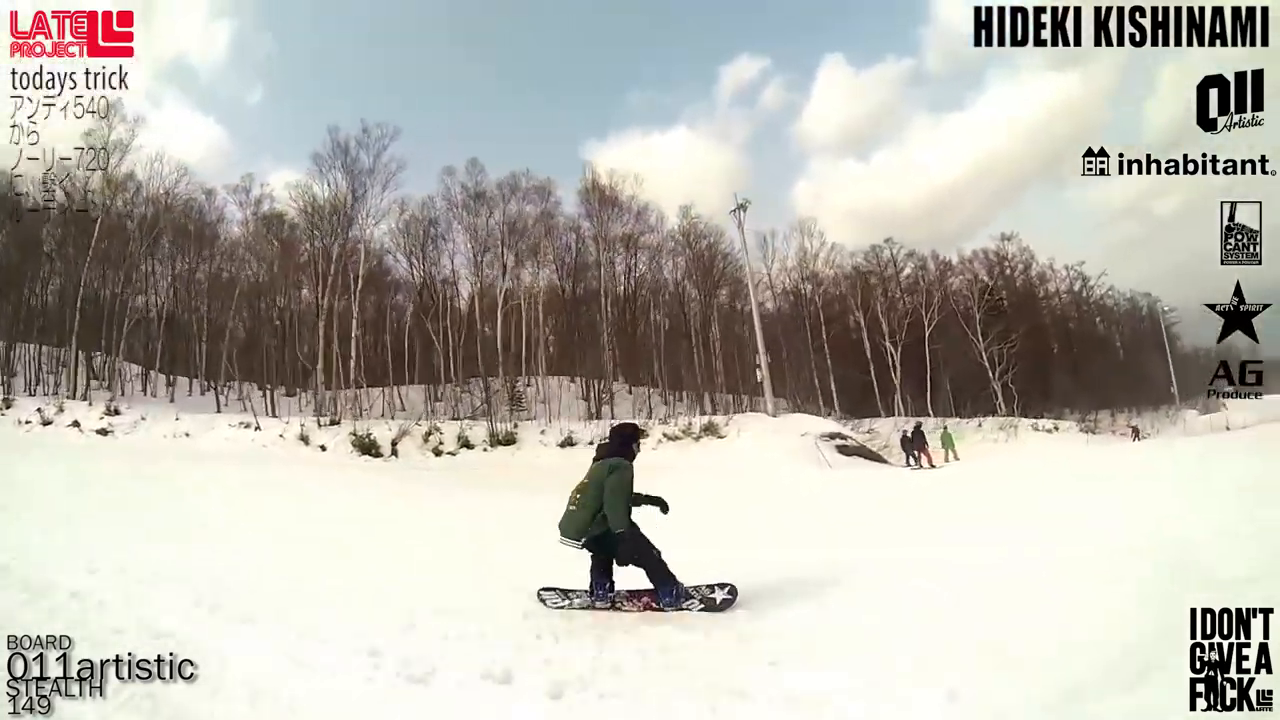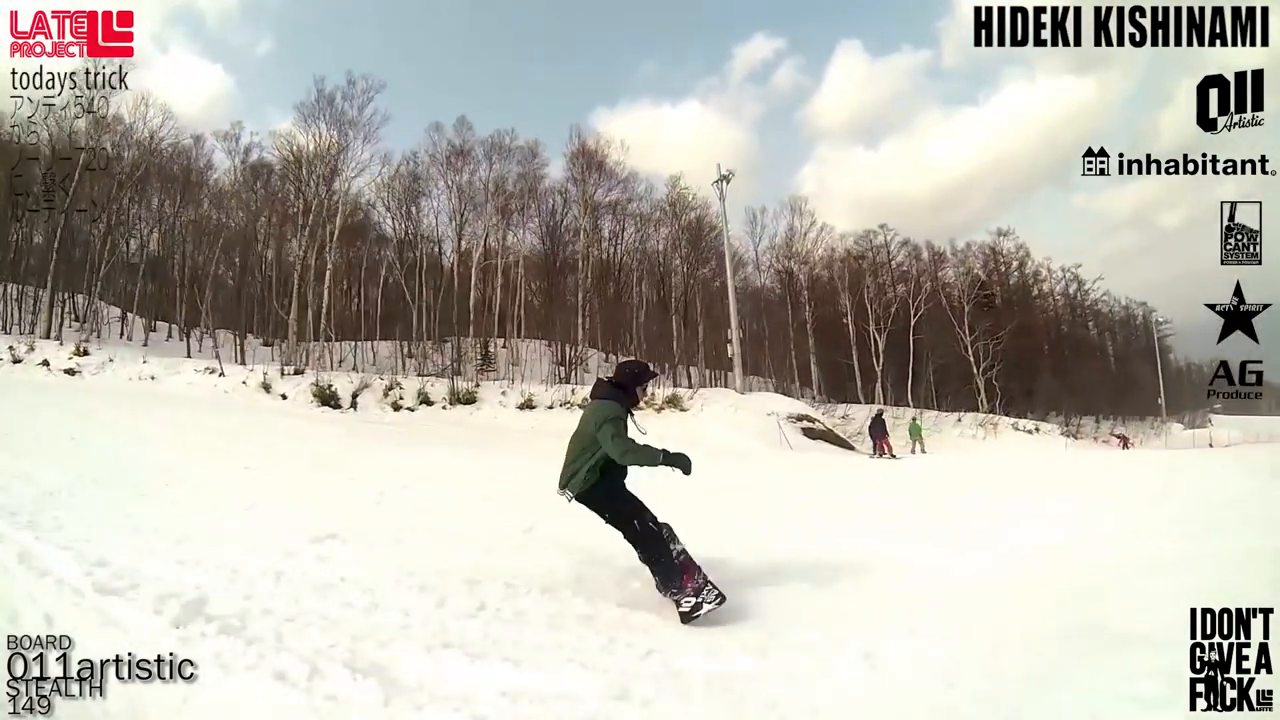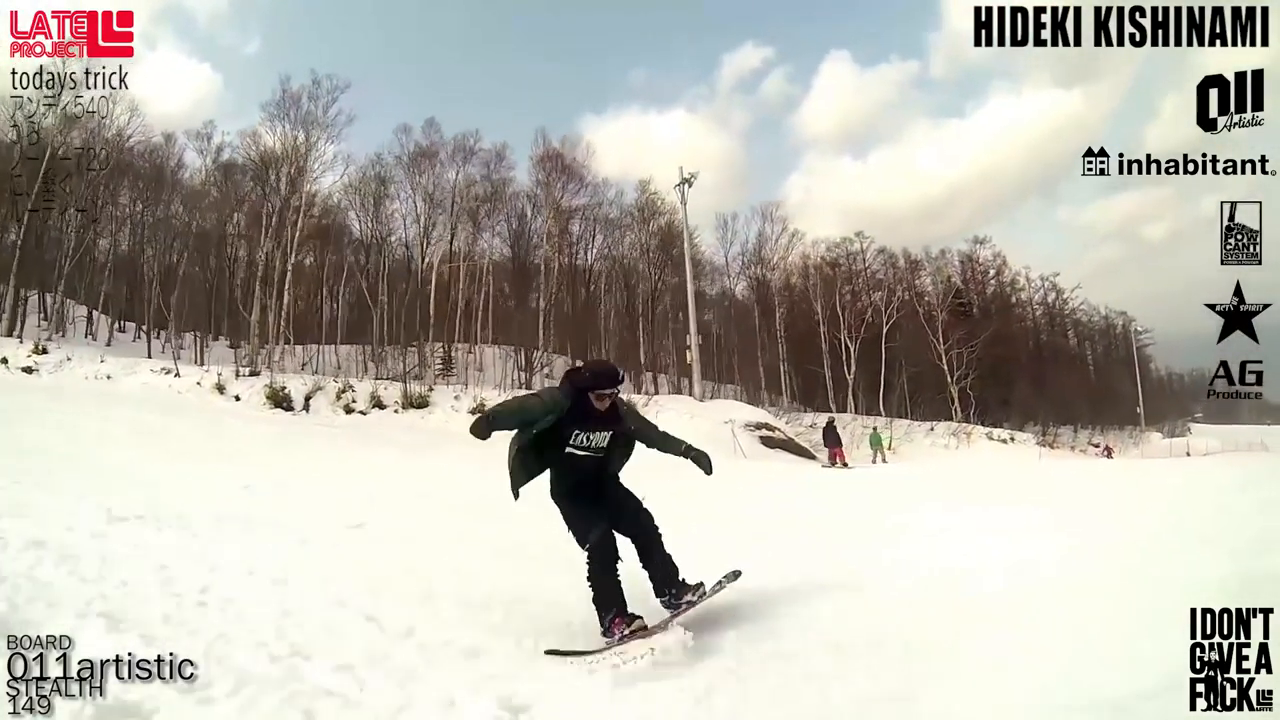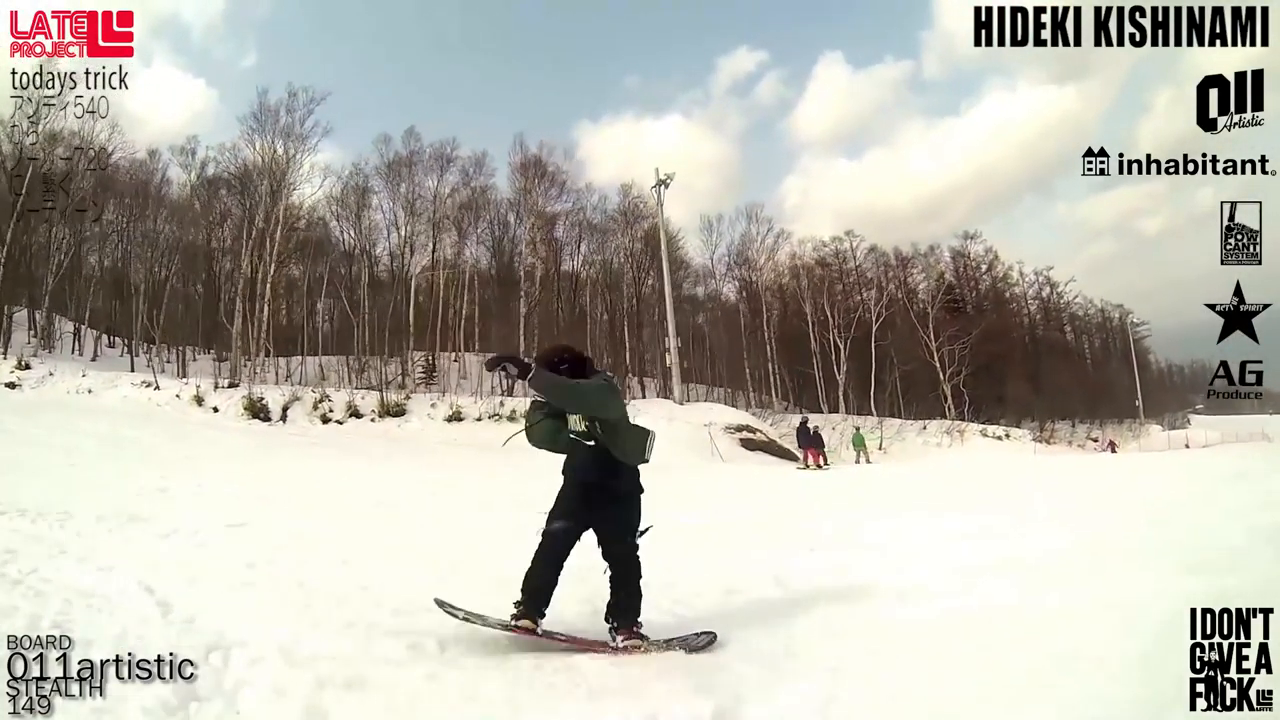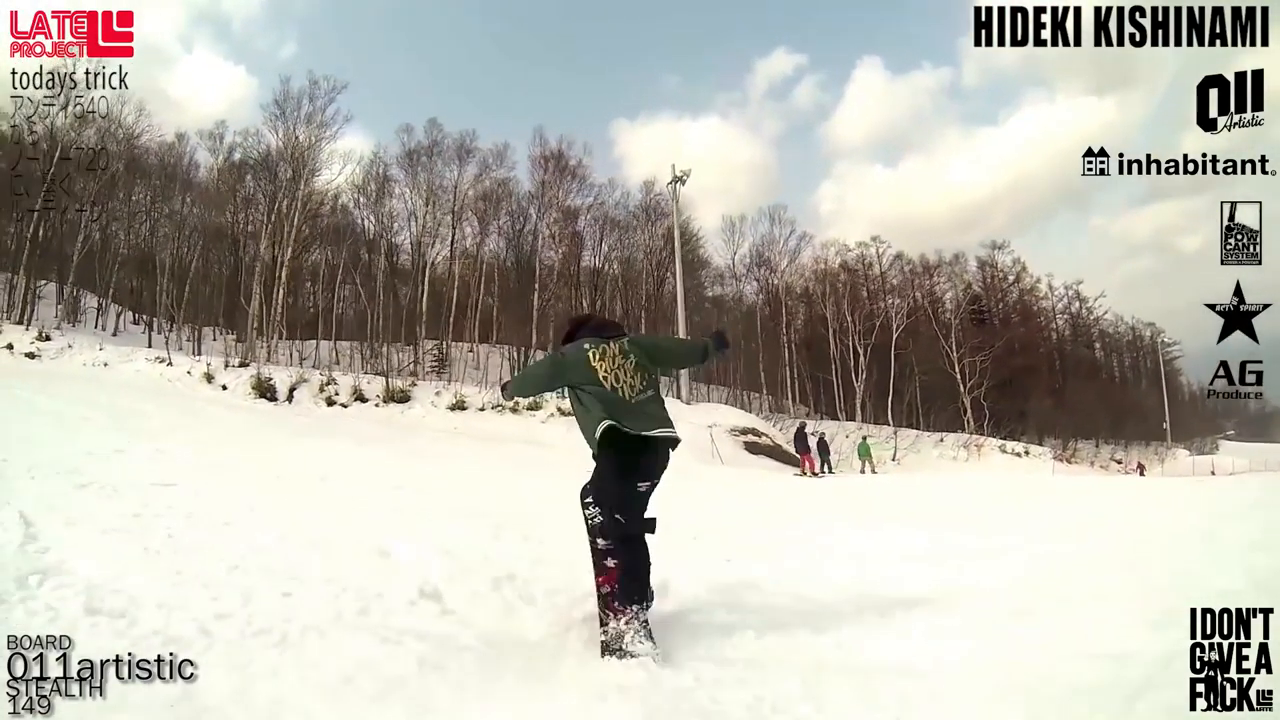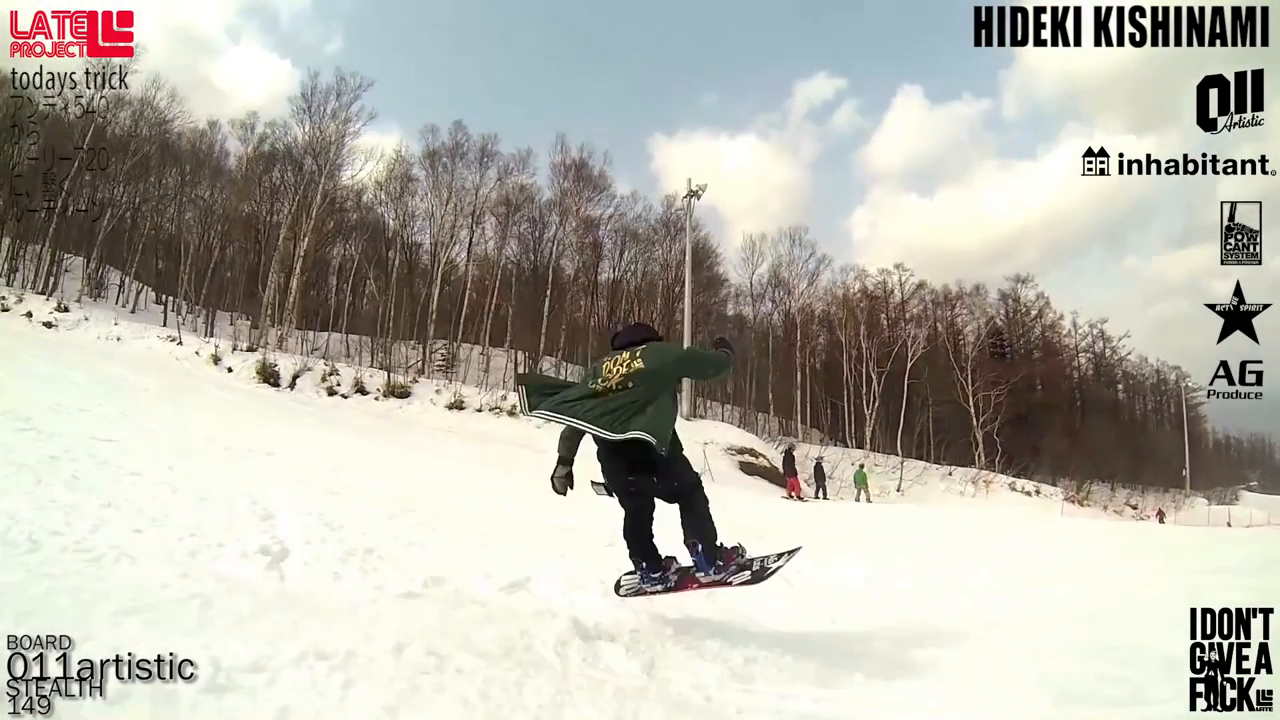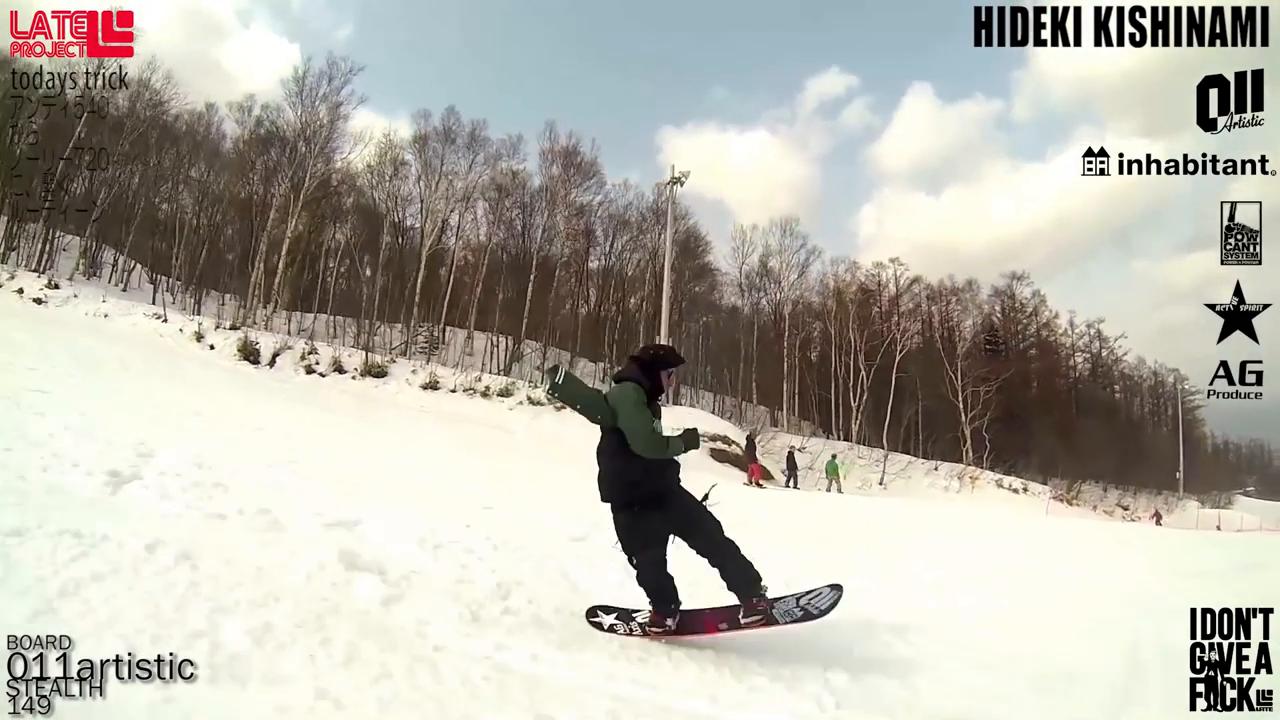
dt=0.5s
person 1, frame 1
left shoulder: (601, 463)
right shoulder: (621, 466)
right elbow: (615, 500)
left wrist: (649, 499)
right wrist: (623, 535)
left hip: (576, 527)
right hip: (600, 529)
right knee: (648, 556)
left ankle: (600, 592)
person 1, frame 2
left shoulder: (606, 402)
right shoulder: (609, 411)
right elbow: (623, 449)
right wrist: (667, 457)
left hip: (600, 475)
right hip: (593, 483)
left knee: (634, 514)
right knee: (643, 524)
left ankle: (656, 550)
right ankle: (673, 581)
person 1, frame 3
left shoulder: (619, 410)
right shoulder: (560, 401)
left elbow: (651, 433)
right elbow: (517, 409)
left wrist: (689, 451)
right wrist: (489, 418)
left hip: (605, 482)
right hip: (571, 489)
left knee: (644, 528)
right knee: (601, 545)
left ankle: (671, 591)
right ankle: (612, 619)
person 1, frame 4
left shoulder: (601, 389)
right shoulder: (589, 384)
left elbow: (572, 394)
left wrist: (528, 371)
left hip: (617, 485)
right hip: (579, 481)
left knee: (621, 553)
right knee: (554, 542)
left ankle: (625, 623)
right ankle: (529, 609)
person 1, frame 5
left shoulder: (572, 354)
right shoulder: (636, 345)
left elbow: (533, 378)
right elbow: (685, 351)
left wrist: (510, 389)
right wrist: (713, 344)
left hip: (623, 448)
right hip: (648, 442)
left knee: (623, 526)
right knee: (595, 495)
left ankle: (632, 602)
right ankle: (611, 552)
person 1, frame 6
left shoulder: (603, 365)
right shoulder: (664, 353)
left elbow: (575, 416)
right elbow: (717, 365)
left wrist: (564, 462)
right wrist: (723, 350)
left hip: (612, 460)
right hip: (651, 448)
left knee: (637, 512)
right knee: (690, 493)
left ankle: (651, 570)
right ankle: (709, 560)
person 1, frame 7
left shoulder: (642, 399)
right shoulder: (628, 394)
right elbow: (646, 444)
right wrist: (683, 442)
left hip: (662, 488)
right hip: (629, 500)
left knee: (711, 538)
right knee: (648, 563)
left ankle: (751, 594)
right ankle: (663, 608)
